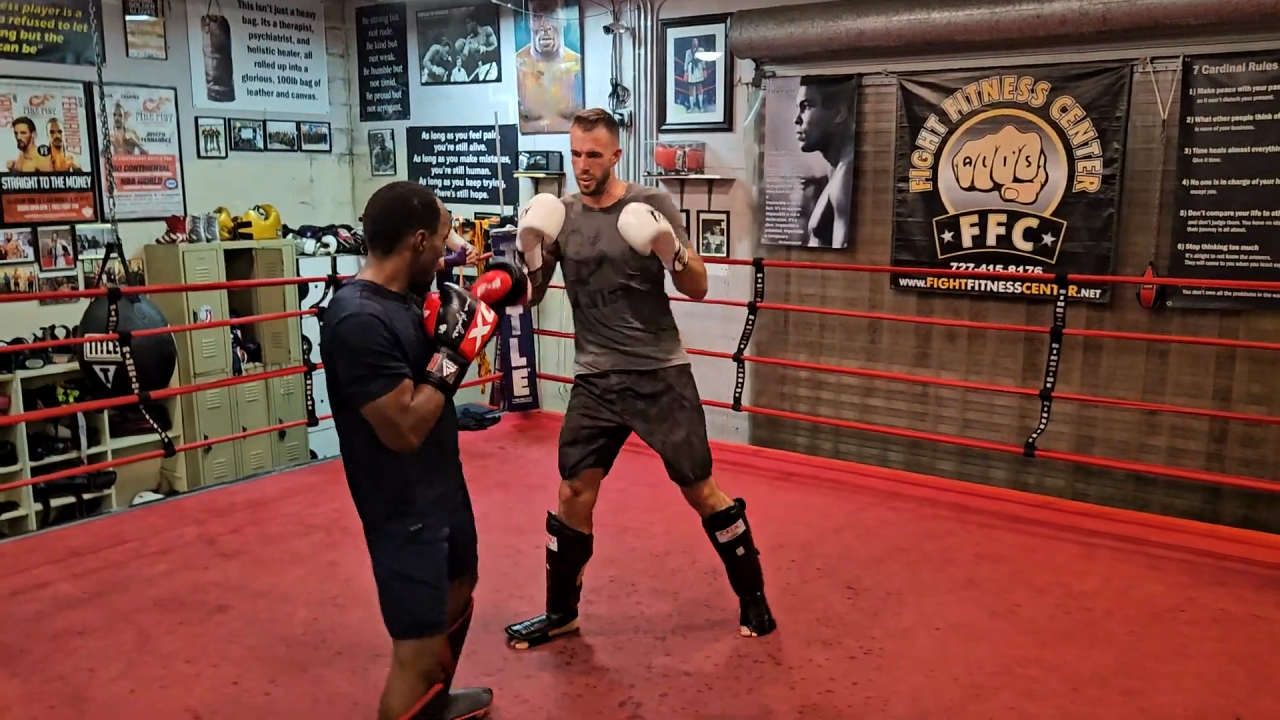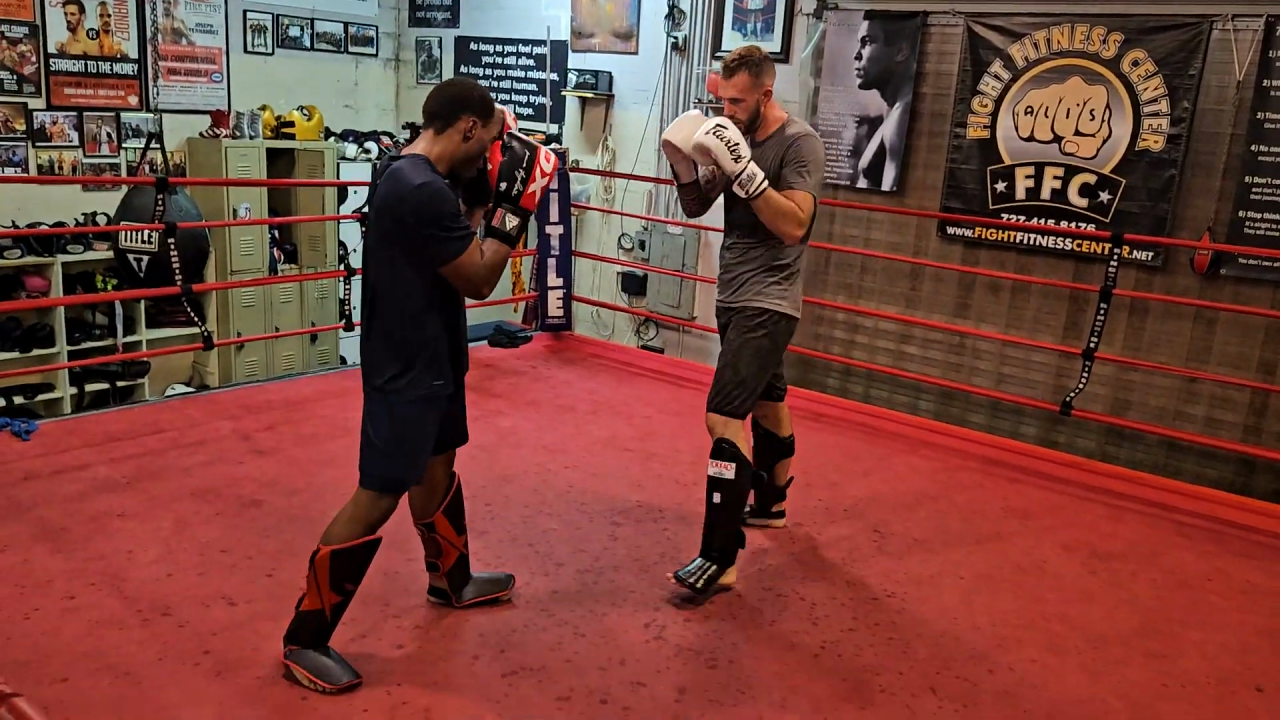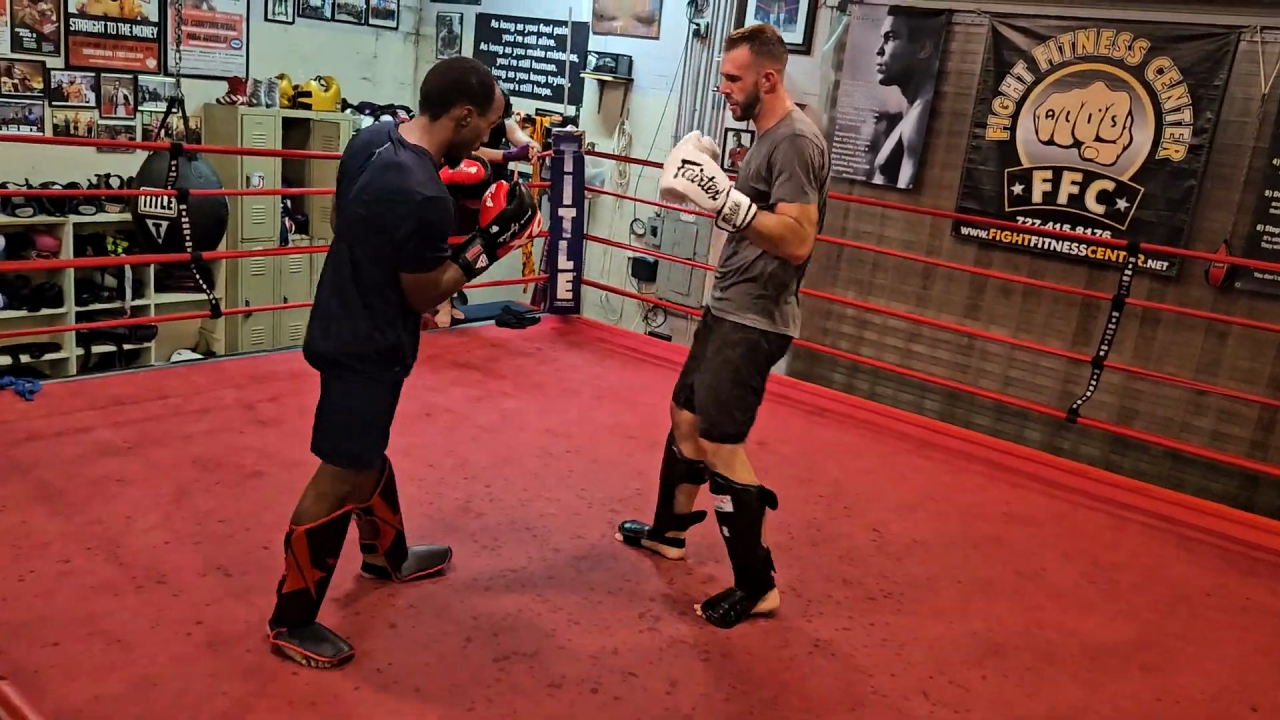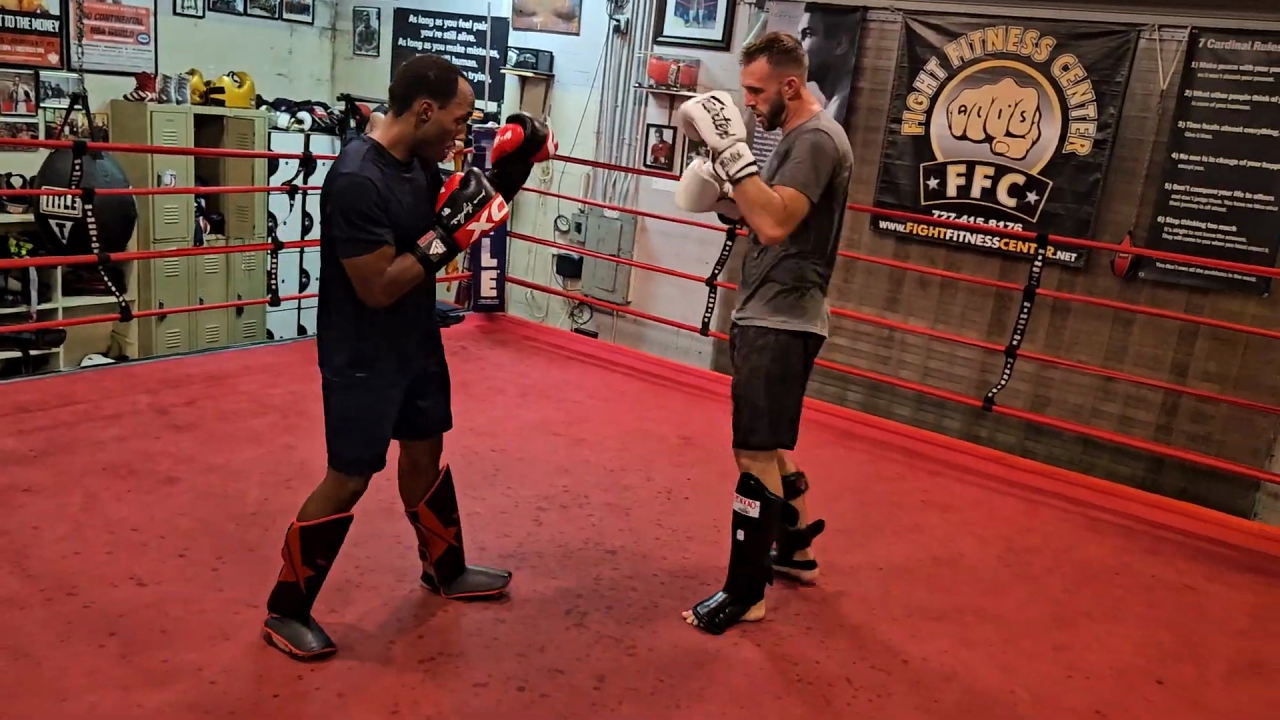
dt=1s
person 1, frame 1
left shoulder: (401, 297)
right shoulder: (358, 323)
right elbow: (406, 432)
left wrist: (469, 319)
right wrist: (452, 354)
left hip: (439, 482)
right hip: (402, 505)
left knee: (456, 595)
right knee: (420, 652)
person 1, frame 2
left shoulder: (411, 171)
right shoulder: (421, 190)
left elbow: (462, 228)
right elbow: (479, 279)
left wrist: (488, 186)
right wrist: (516, 202)
left hip: (432, 354)
right hip: (407, 365)
left knee: (438, 465)
right knee: (378, 495)
left ankle: (451, 579)
right ankle: (306, 638)
person 1, frame 3
left shoulder: (375, 138)
right shoulder: (423, 197)
right elbow: (424, 297)
right wrist: (489, 243)
left hip: (359, 320)
right hip: (368, 344)
left knee: (371, 450)
right knee: (344, 472)
left ankle: (386, 553)
right ankle: (291, 620)
person 1, frame 4
left shoulder: (418, 162)
right shoulder: (357, 180)
right elbow: (378, 288)
left wrist: (508, 165)
right wrist: (448, 233)
left hip: (416, 343)
right hip: (363, 358)
left knee: (424, 454)
right knee: (349, 480)
left ankle: (445, 569)
right ankle: (286, 611)
person 2, frame 1
left shoulder: (653, 203)
right shoulder: (556, 213)
left elbow: (697, 288)
right elbow: (528, 297)
left wrist: (671, 249)
right wrist: (532, 256)
left hip: (659, 371)
right hip: (596, 377)
left knee: (702, 490)
right knee: (575, 492)
left ankle: (752, 595)
right ankle: (560, 611)
person 2, frame 2
left shoulder: (799, 143)
right shoulder: (735, 137)
left elbow: (793, 227)
right elbow: (695, 207)
left wrist: (743, 171)
right wrist: (684, 166)
left hip: (766, 303)
right hip: (734, 298)
left knee: (723, 419)
right knee: (766, 402)
left ankle: (720, 556)
right ankle: (771, 499)
person 2, frame 3
left shoulder: (795, 141)
right shoulder: (768, 135)
left elbow: (796, 242)
left wrist: (724, 198)
right wrist: (709, 191)
left hip: (753, 319)
right hip: (735, 310)
left knee: (719, 444)
right knee: (688, 420)
left ankle: (755, 584)
right ankle: (668, 528)
person 2, frame 4
left shoulder: (816, 140)
right shoulder: (796, 135)
left elbow: (774, 226)
left wrist: (730, 149)
right wrist: (724, 194)
left hip: (780, 323)
right hip: (766, 316)
left knee: (754, 451)
right knee: (771, 443)
left ankle: (745, 591)
right ankle: (794, 548)
